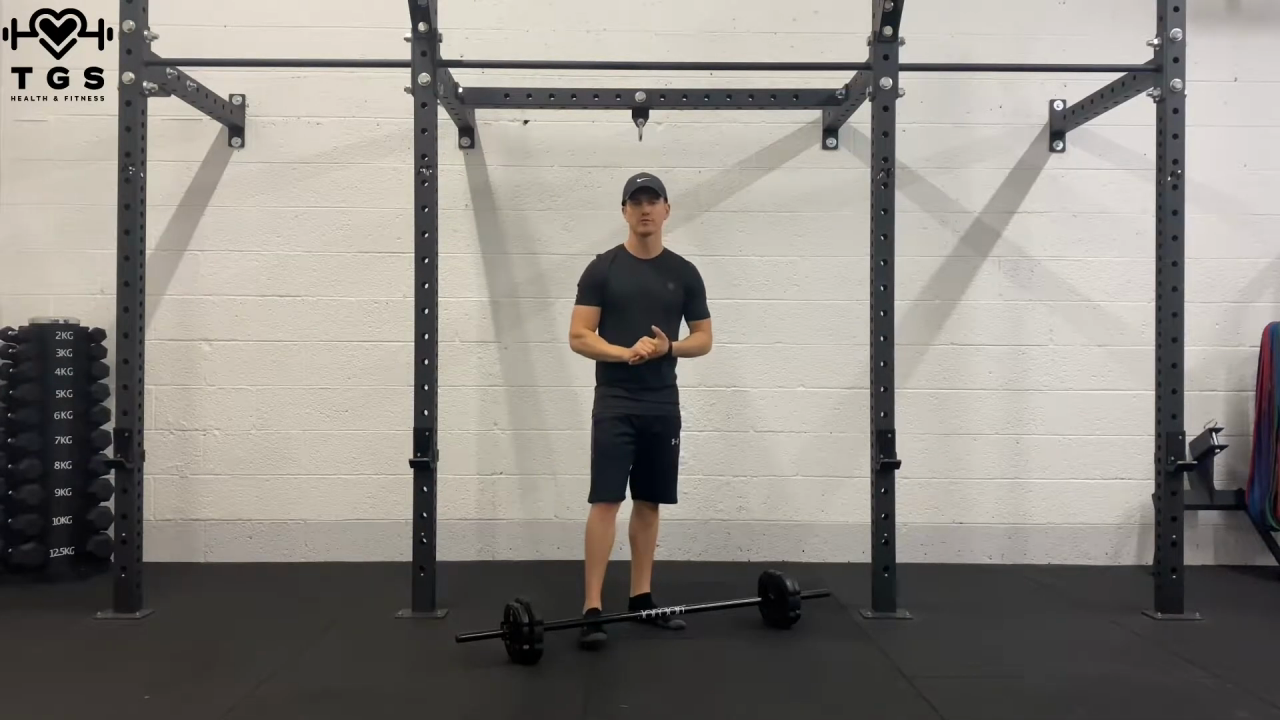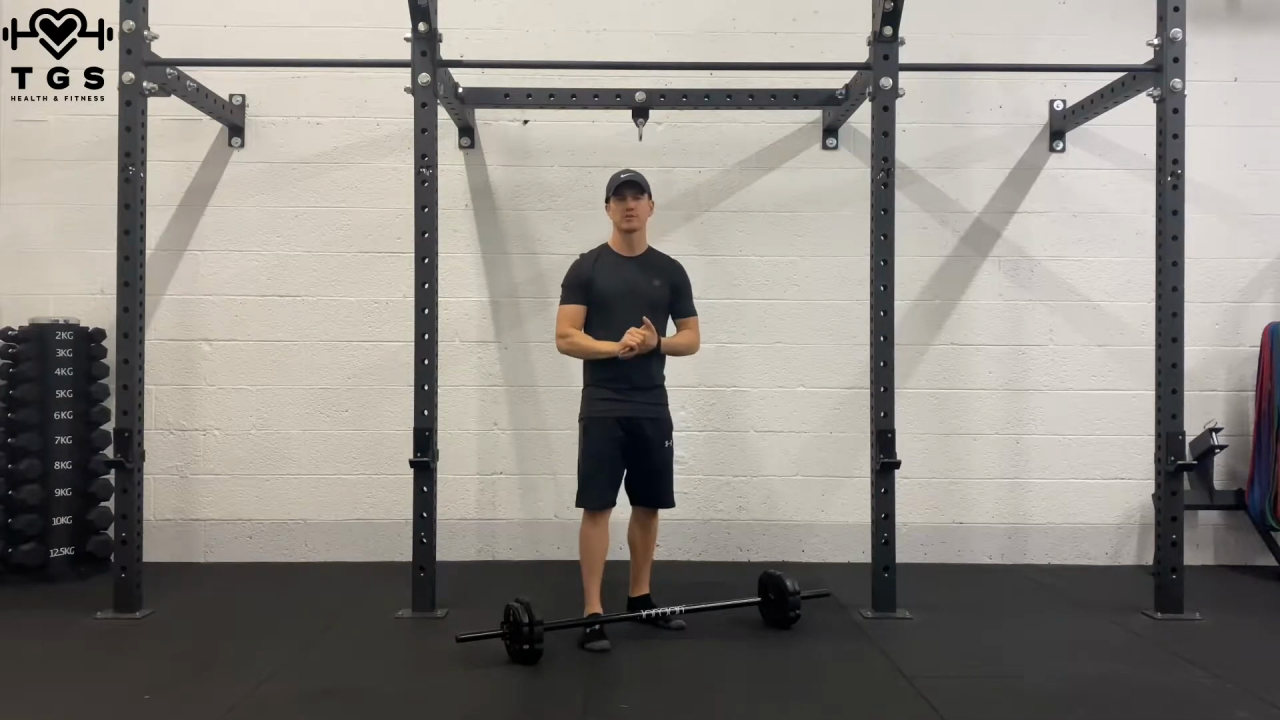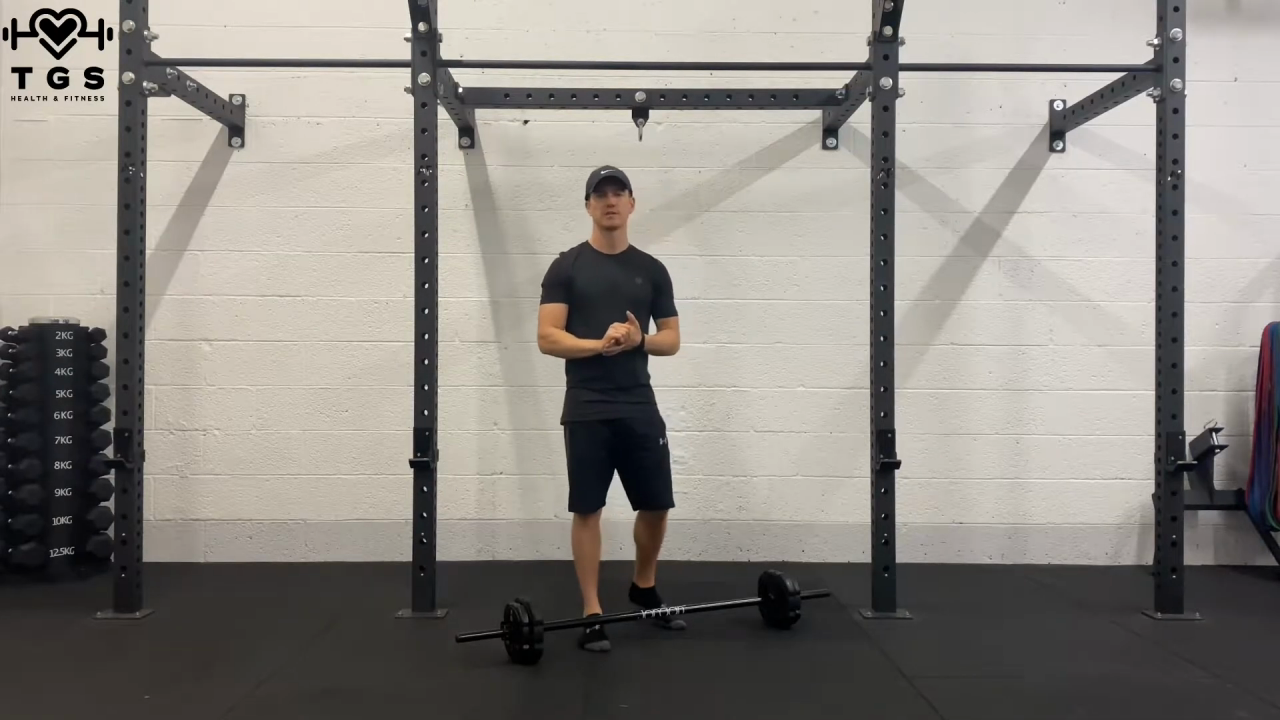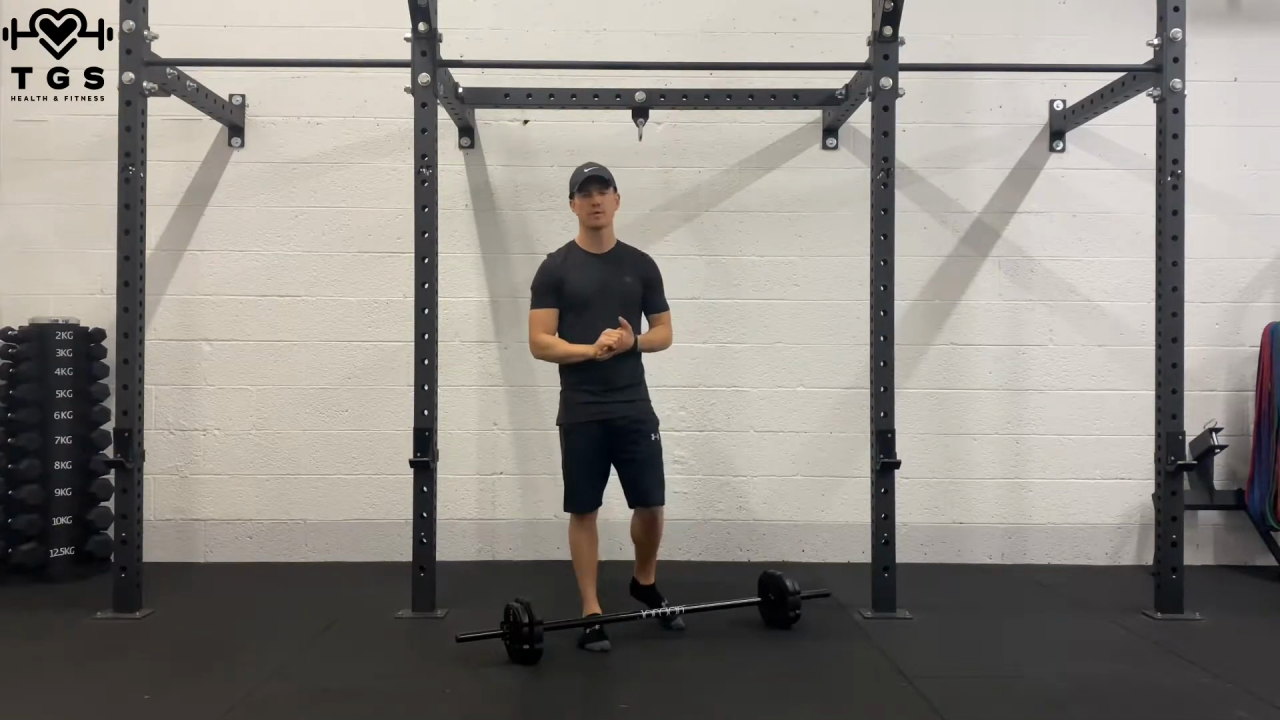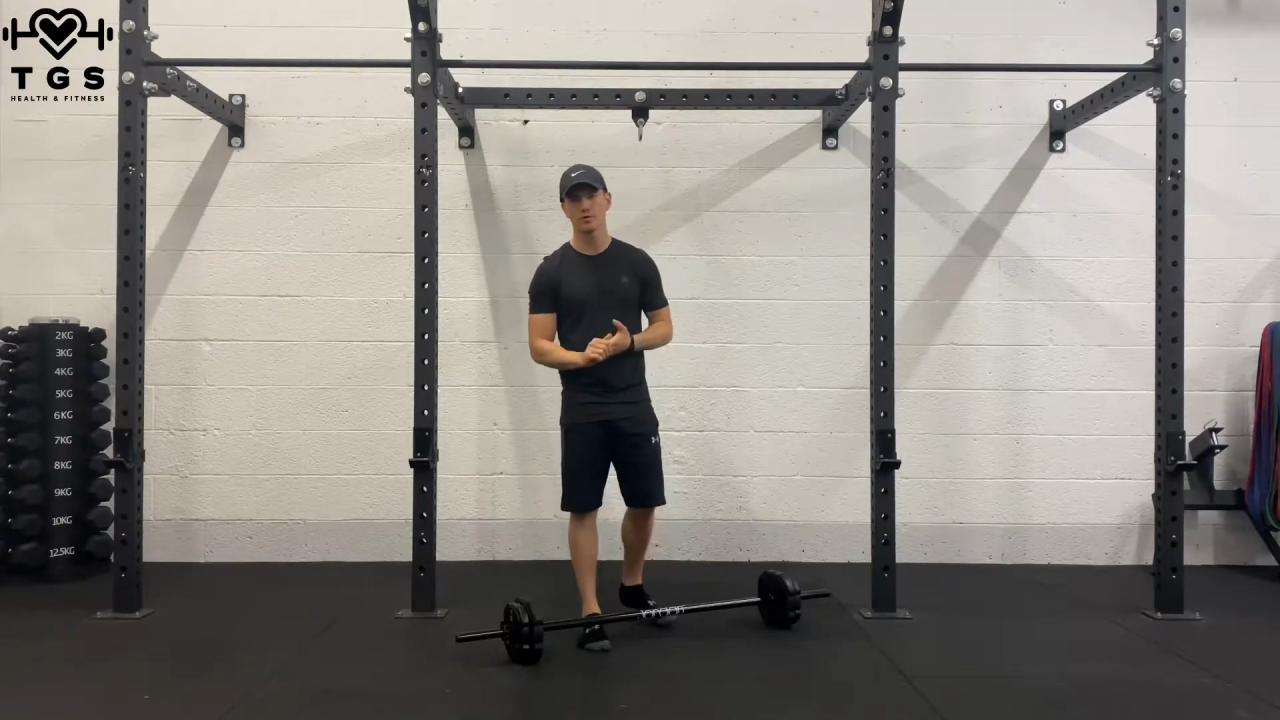
dt=0.3s
person 1, frame 1
left shoulder: (684, 272)
right shoulder: (602, 269)
left elbow: (703, 338)
right elbow: (578, 336)
left wrist: (667, 347)
right wrist: (626, 352)
left hip: (662, 405)
right hip: (615, 403)
left knee: (649, 503)
right knee: (605, 502)
left ankle: (641, 596)
right ankle: (592, 608)
person 1, frame 2
left shoulder: (670, 270)
right shoulder: (586, 267)
left elbow: (691, 339)
right elbow: (565, 337)
left wrist: (655, 342)
right wrist: (616, 347)
left hip: (652, 406)
right hip: (603, 406)
left knee: (650, 505)
right knee: (597, 507)
left ankle: (639, 596)
right ankle: (593, 613)
person 1, frame 3
left shoulder: (651, 269)
right shoulder: (567, 266)
left elbow: (671, 340)
right elbow: (547, 338)
left wrist: (638, 339)
right wrist: (599, 343)
left hip: (640, 407)
right hip: (587, 409)
left knee: (656, 505)
right knee: (587, 509)
left ankle: (645, 588)
right ankle: (592, 612)
person 1, frame 4
left shoulder: (640, 264)
right shoulder: (556, 268)
left elbow: (664, 333)
right elbow: (539, 342)
left wrist: (631, 341)
right wrist: (591, 350)
left hip: (634, 405)
right hip: (581, 410)
left knee: (651, 504)
right knee: (583, 511)
left ankle: (645, 584)
right ankle: (592, 613)
person 1, frame 5
left shoulder: (637, 262)
right shoulder: (552, 271)
left elbow: (664, 327)
right elbow: (539, 345)
left wrist: (629, 342)
right wrist: (581, 358)
left hip: (635, 405)
right hip: (583, 411)
left knee: (645, 503)
right knee: (583, 510)
left ankle: (632, 586)
right ankle: (590, 612)
